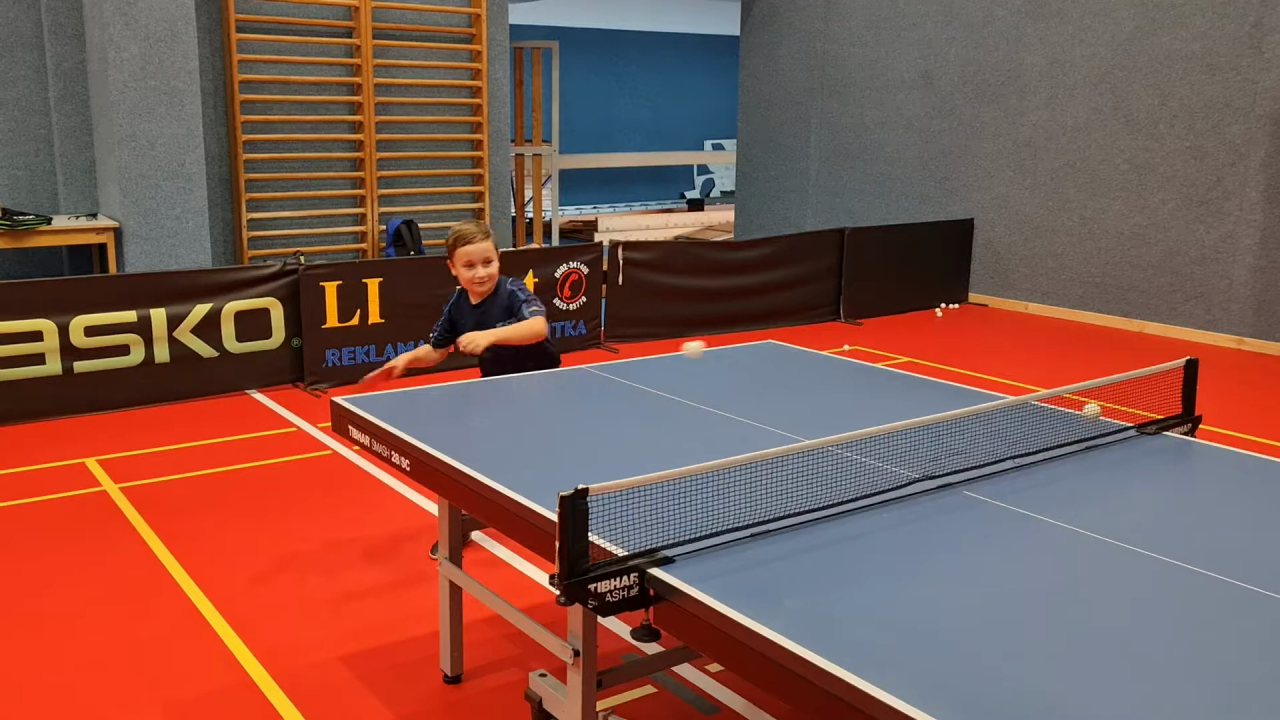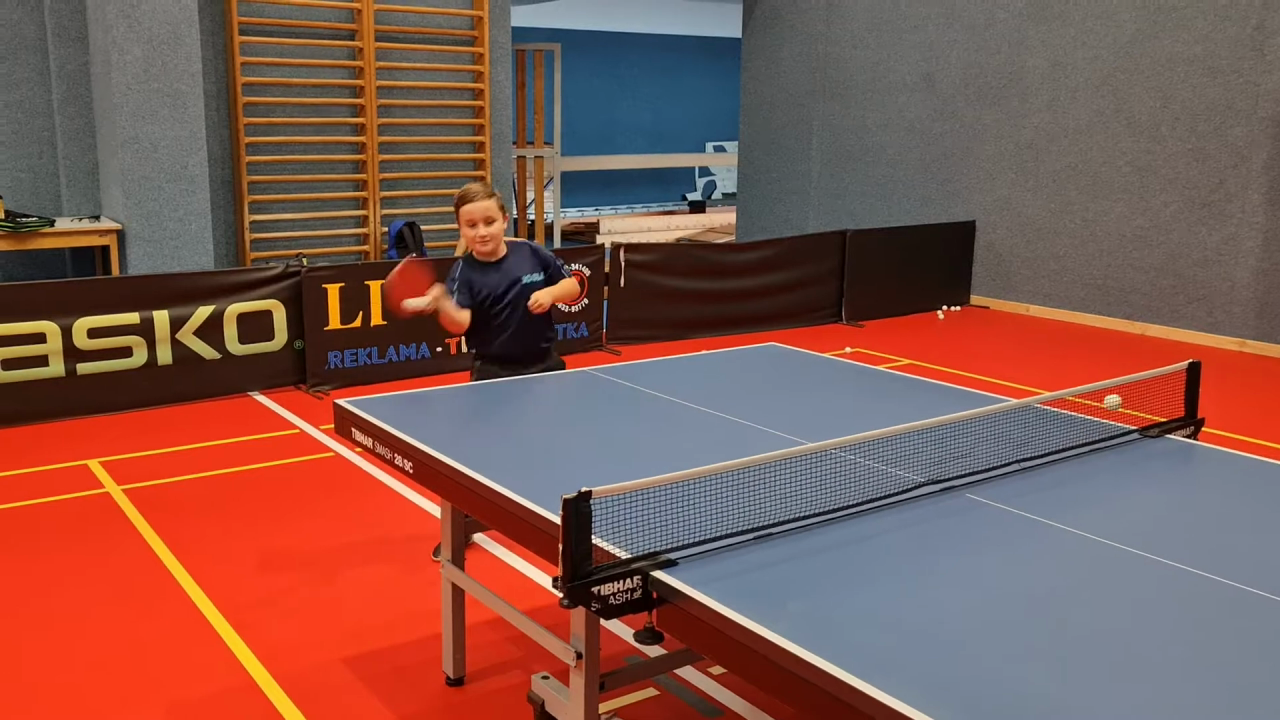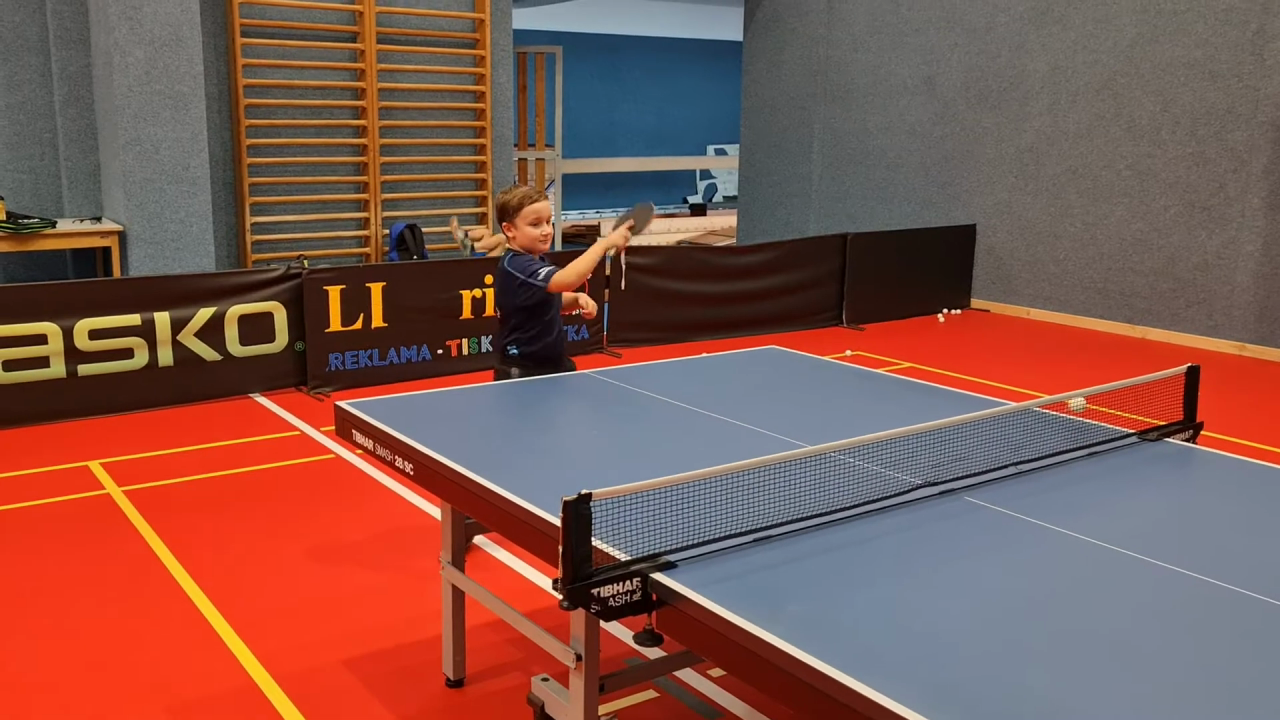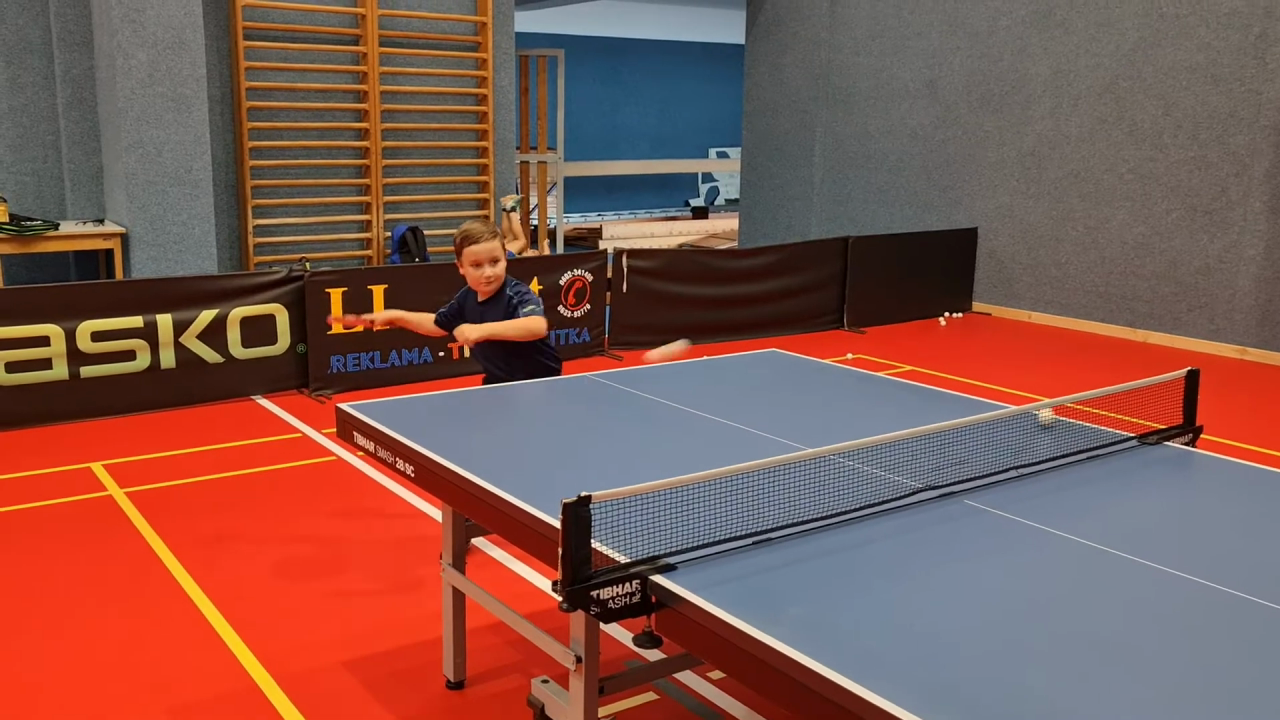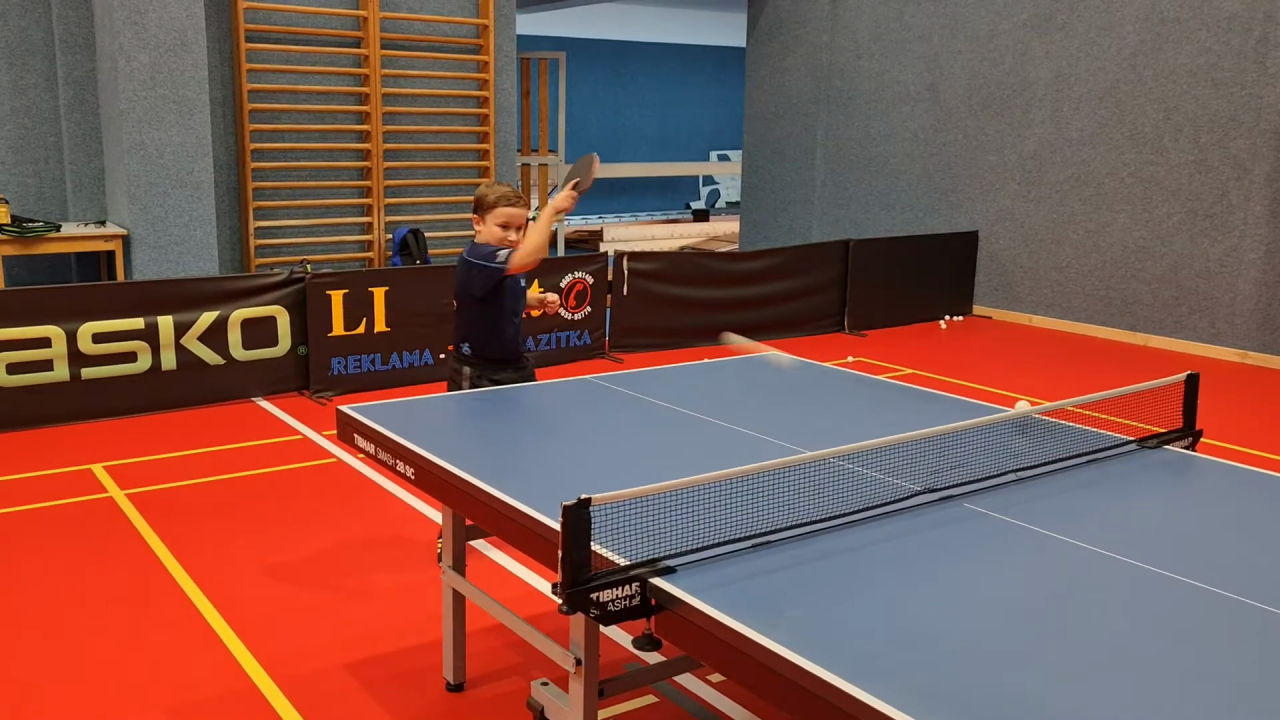
dt=0.4s
person 1, frame 1
left shoulder: (513, 291)
right shoulder: (456, 302)
left elbow: (539, 326)
right elbow: (436, 349)
left wrist: (490, 334)
right wrist: (407, 358)
right ankle: (460, 525)
person 1, frame 2
left shoulder: (531, 253)
right shoulder: (464, 271)
left elbow: (573, 285)
right elbow: (459, 324)
left wrist: (553, 292)
right wrist: (438, 302)
left hip: (544, 369)
right hip: (494, 375)
right ankle: (464, 529)
person 1, frame 3
left shoulder: (535, 261)
right shoulder: (514, 266)
right elbow: (564, 281)
left wrist: (577, 298)
right wrist: (604, 243)
left hip: (556, 367)
right hip: (521, 374)
person 1, frame 4
left shoulder: (518, 293)
right shoulder: (467, 297)
left elbow: (537, 327)
right elbow: (439, 324)
left wrist: (484, 330)
right wrist: (395, 316)
person 1, frame 5
left shoulder: (513, 258)
right shoulder: (475, 258)
right elbow: (526, 259)
left wrist: (538, 301)
right wrist: (550, 210)
left hip: (516, 368)
right hip: (476, 375)
